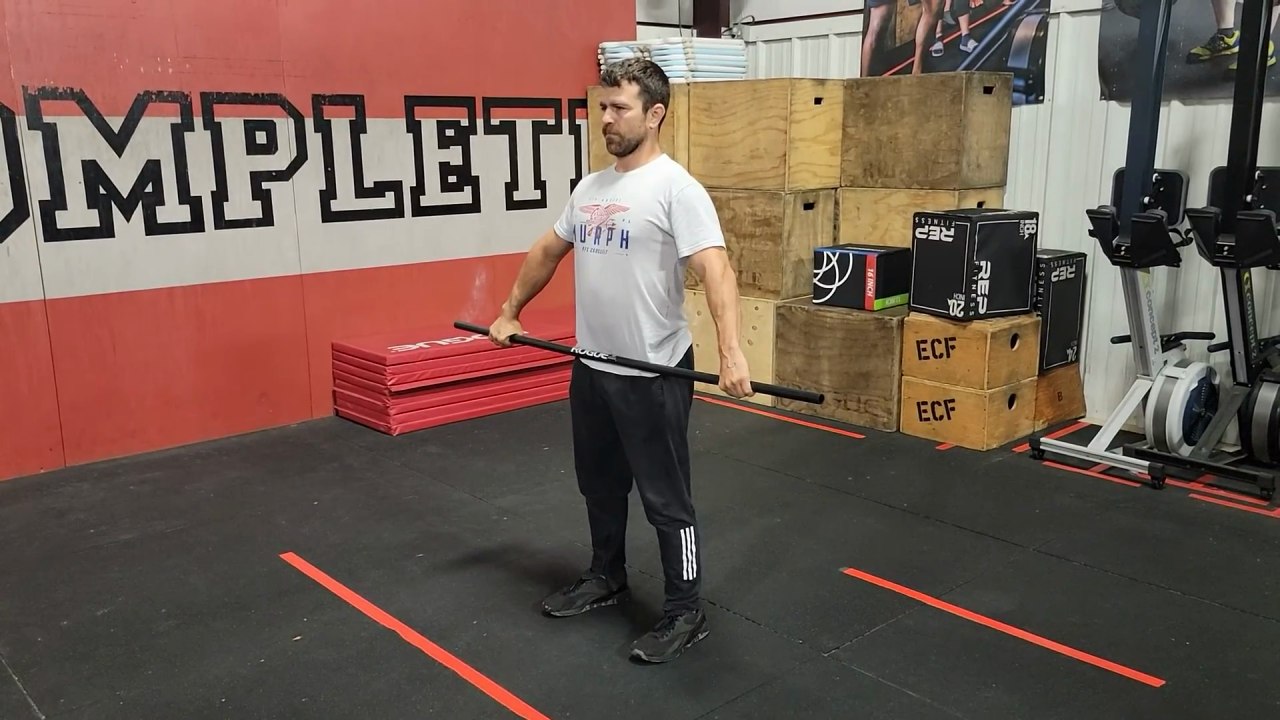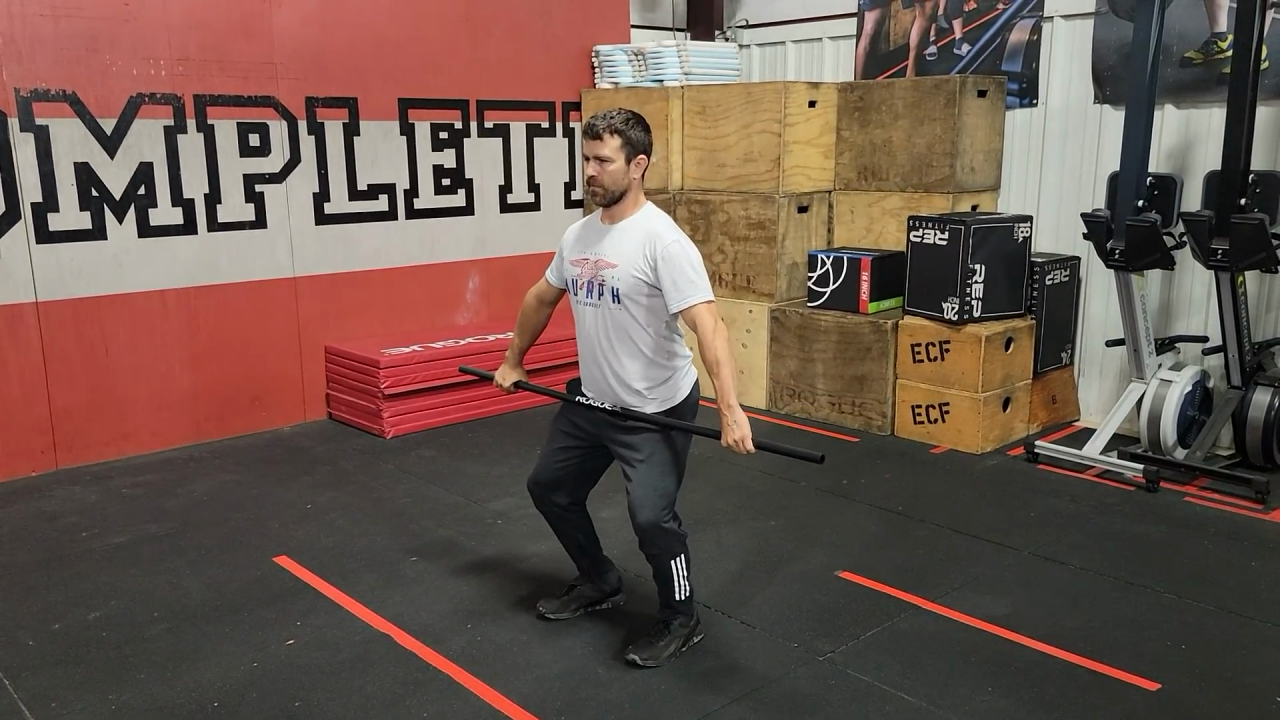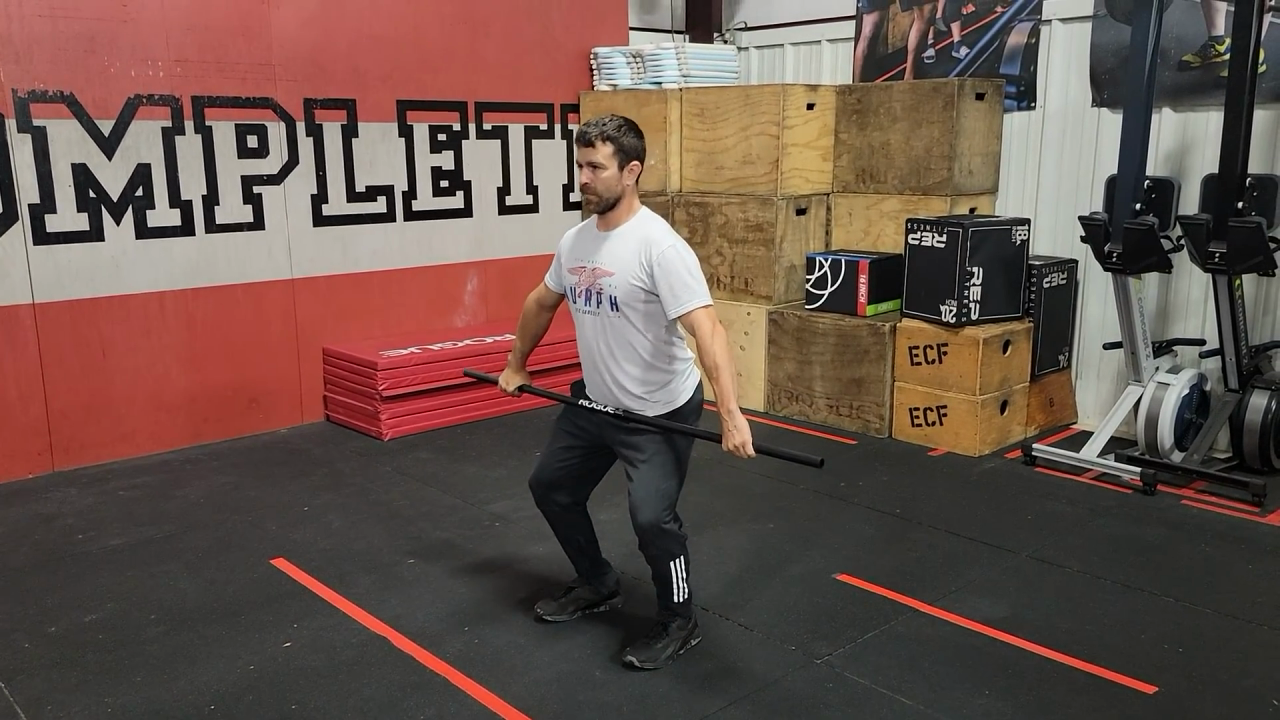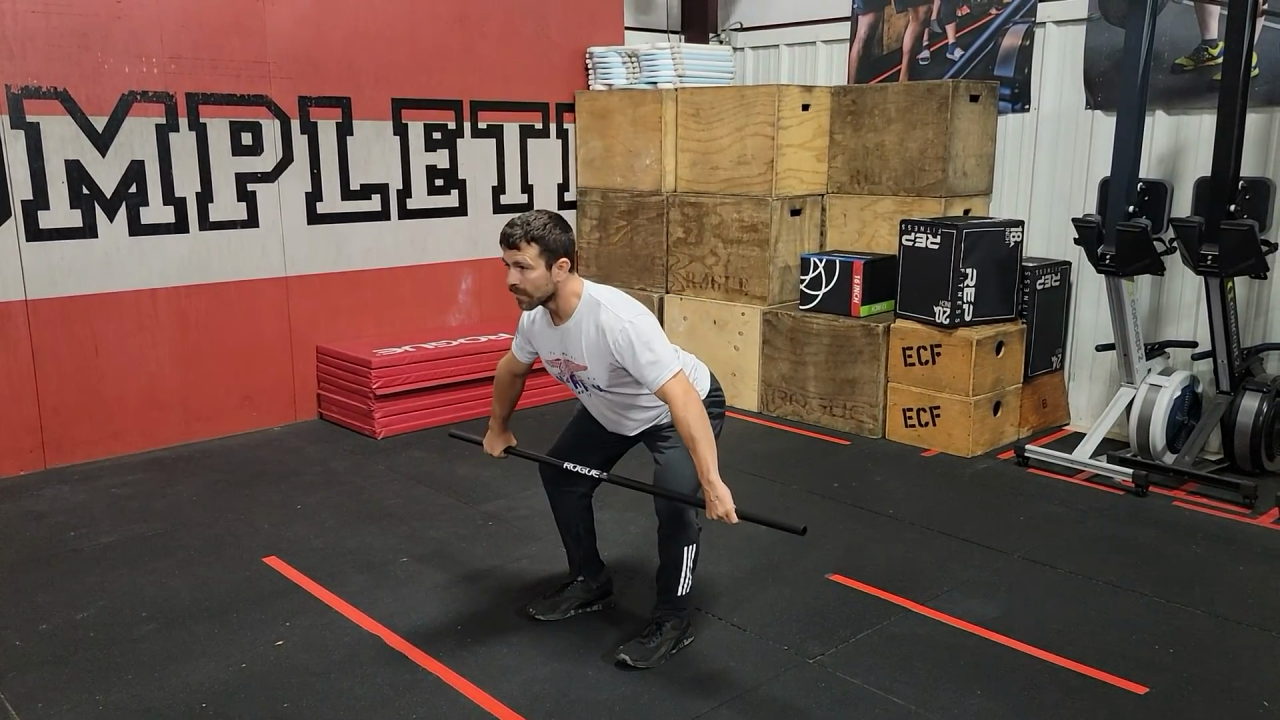
dt=1s
person 1, frame 1
left shoulder: (675, 188)
right shoulder: (590, 188)
left elbow: (715, 268)
right elbow: (546, 251)
left wrist: (730, 351)
right wrist: (510, 311)
left hip: (652, 373)
right hip: (592, 367)
left knee: (665, 498)
right knee: (599, 483)
left ankle: (685, 612)
right ankle: (606, 577)
person 1, frame 2
left shoulder: (662, 240)
right shoulder: (577, 235)
left elbow: (706, 323)
right elbow: (540, 298)
left wrist: (729, 409)
right wrist: (512, 360)
left hip: (655, 410)
right hip: (591, 399)
left knee: (651, 516)
right knee: (549, 487)
left ankle: (680, 620)
right ankle: (598, 582)
person 1, frame 3
left shoulder: (658, 245)
right shoulder: (575, 240)
left elbow: (706, 328)
right elbow: (541, 302)
left wrist: (729, 414)
right wrist: (516, 365)
left hip: (661, 413)
right hip: (595, 402)
left knee: (652, 517)
right knee: (550, 486)
left ankle: (677, 623)
right ankle: (596, 585)
person 1, frame 4
left shoulder: (617, 319)
right shoulder: (534, 318)
left elbow: (682, 399)
right elbow: (511, 370)
left wrist: (711, 483)
right wrist: (498, 428)
left hip: (683, 406)
left knee: (675, 498)
right knee: (561, 474)
left ankle: (672, 619)
right ankle: (589, 582)
